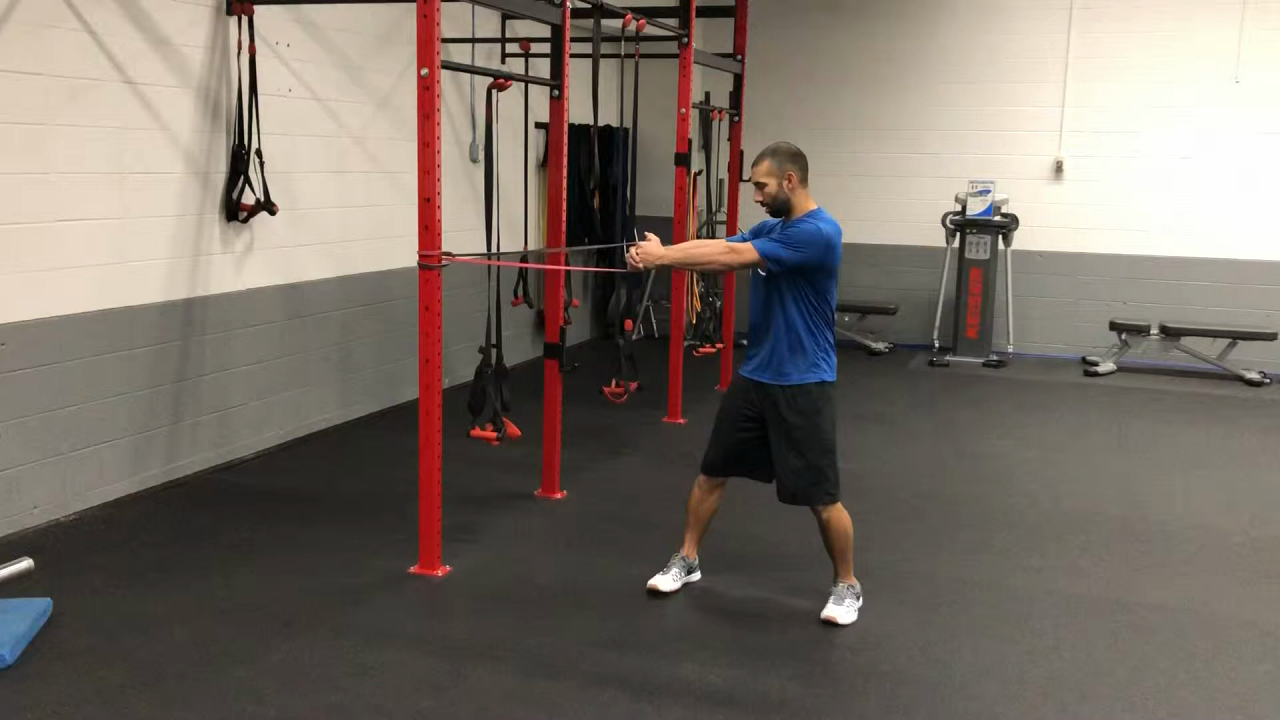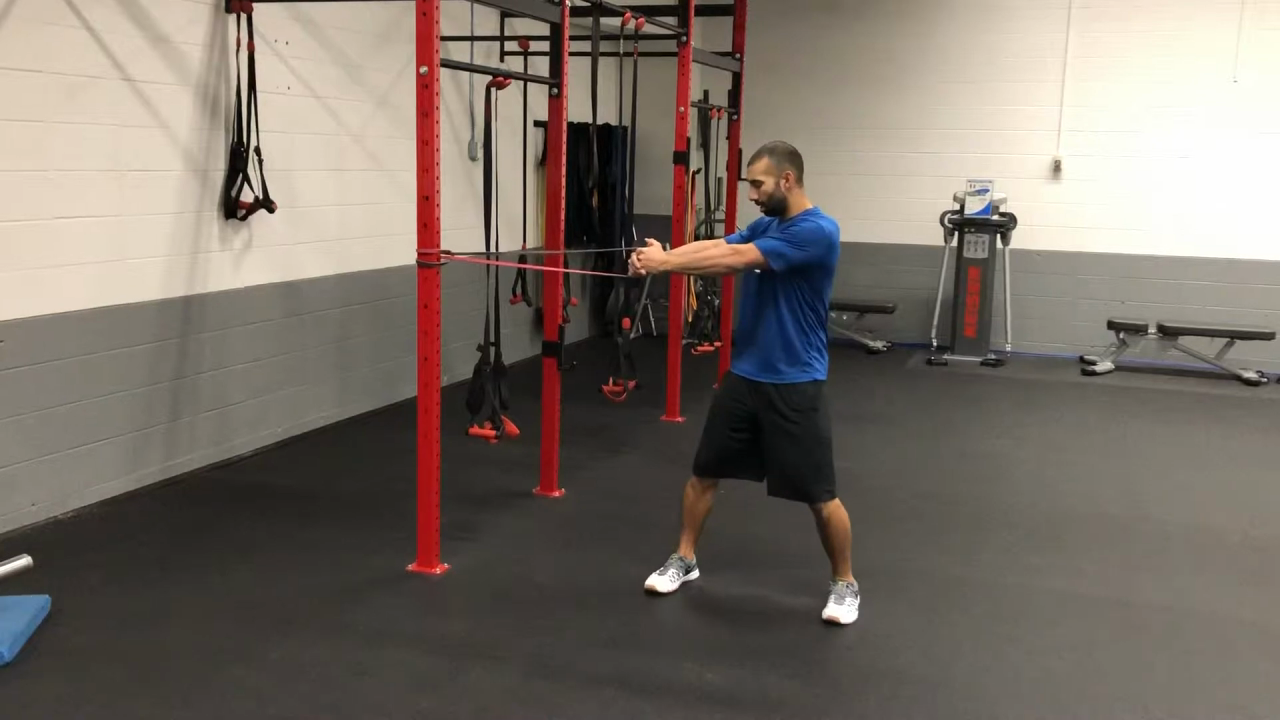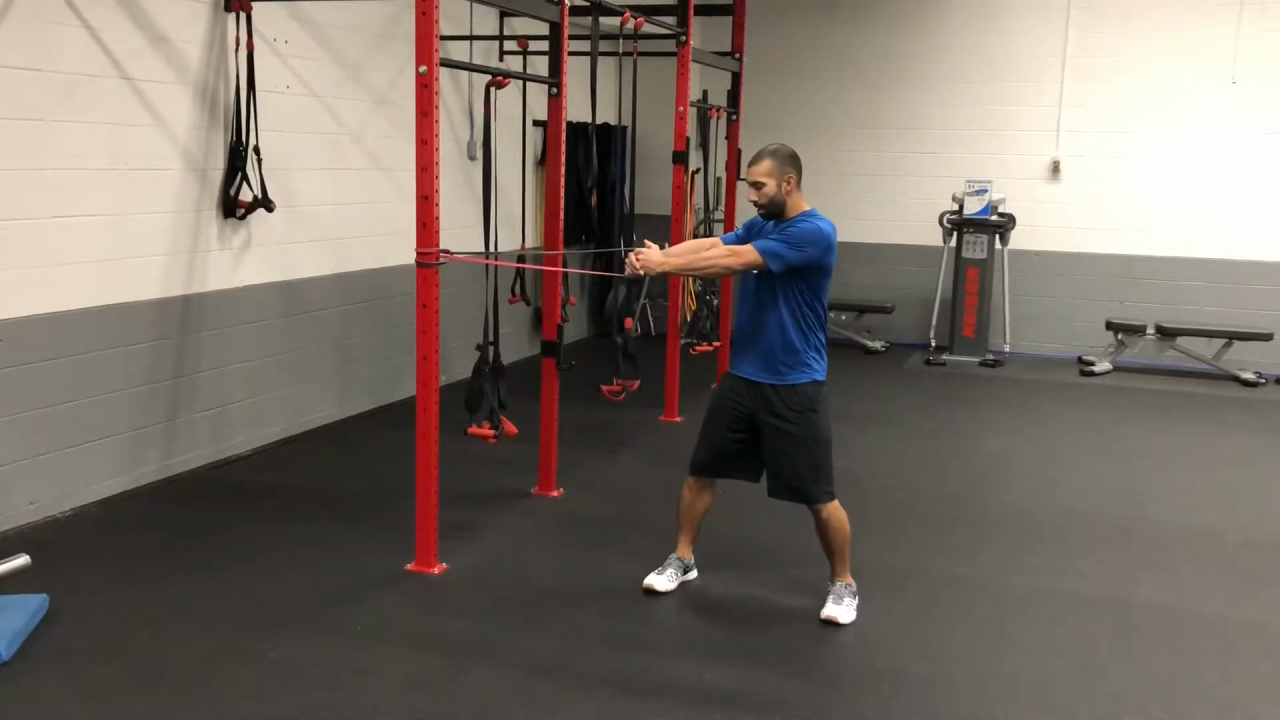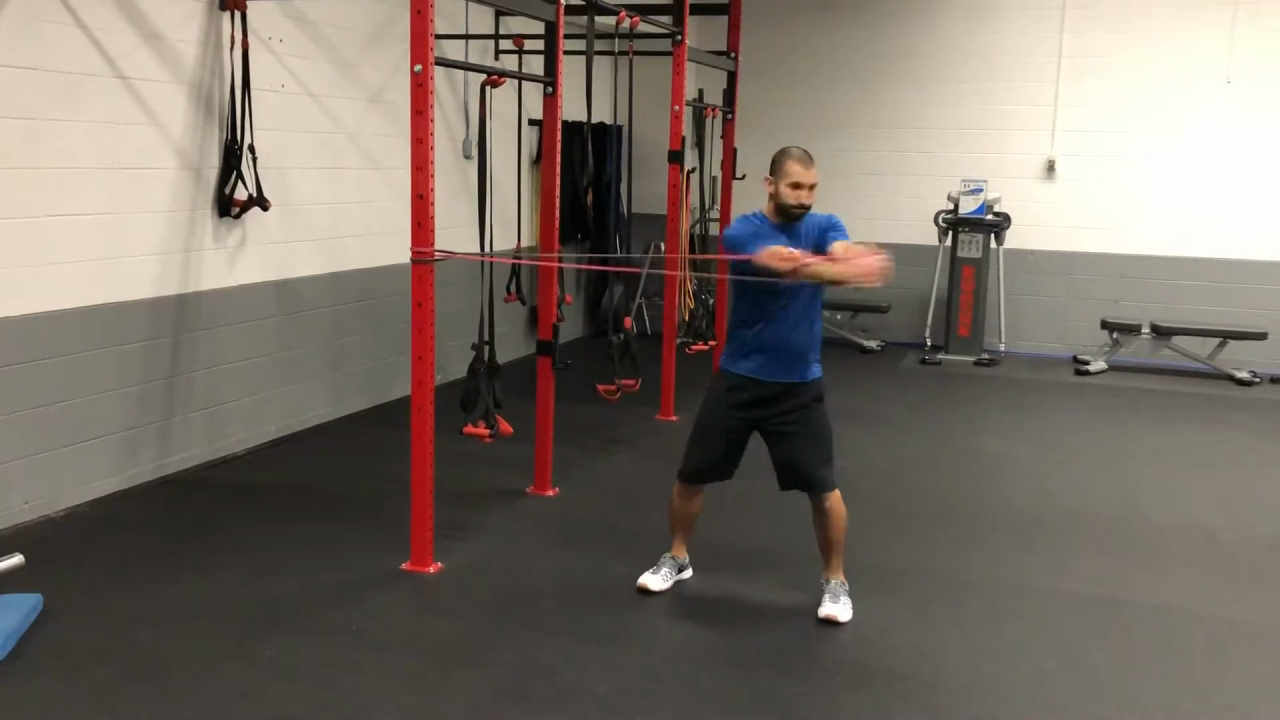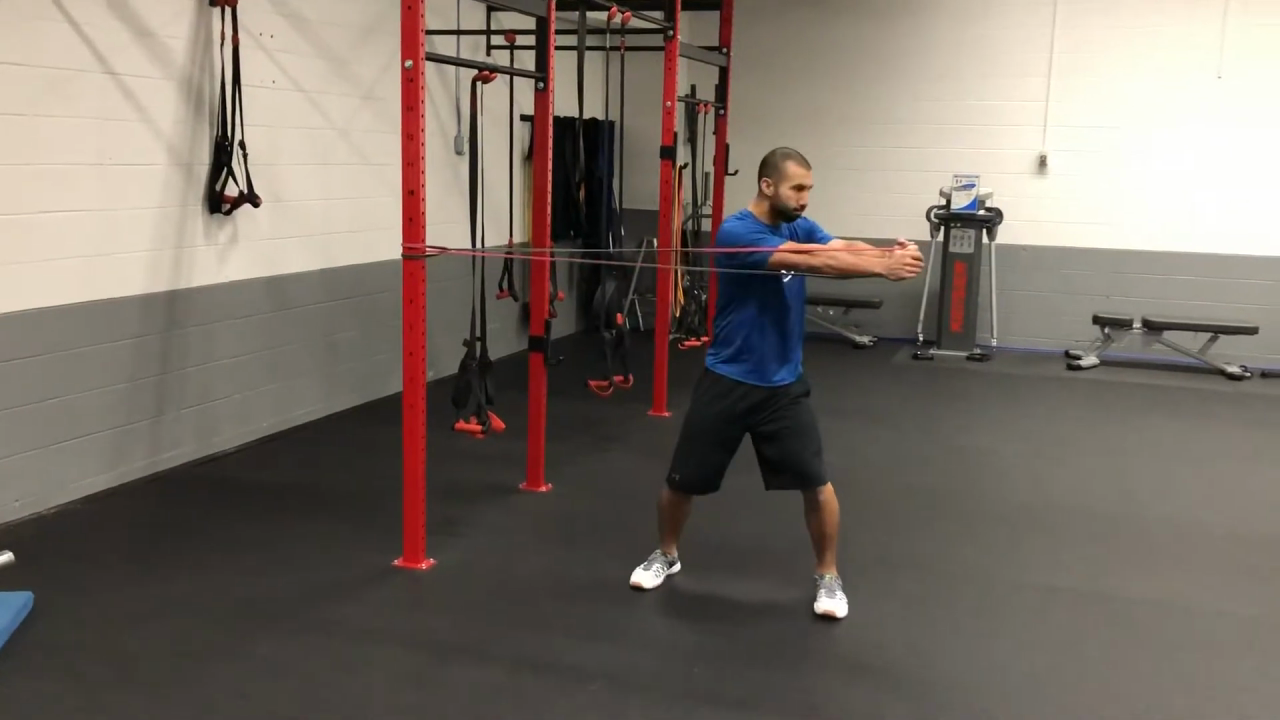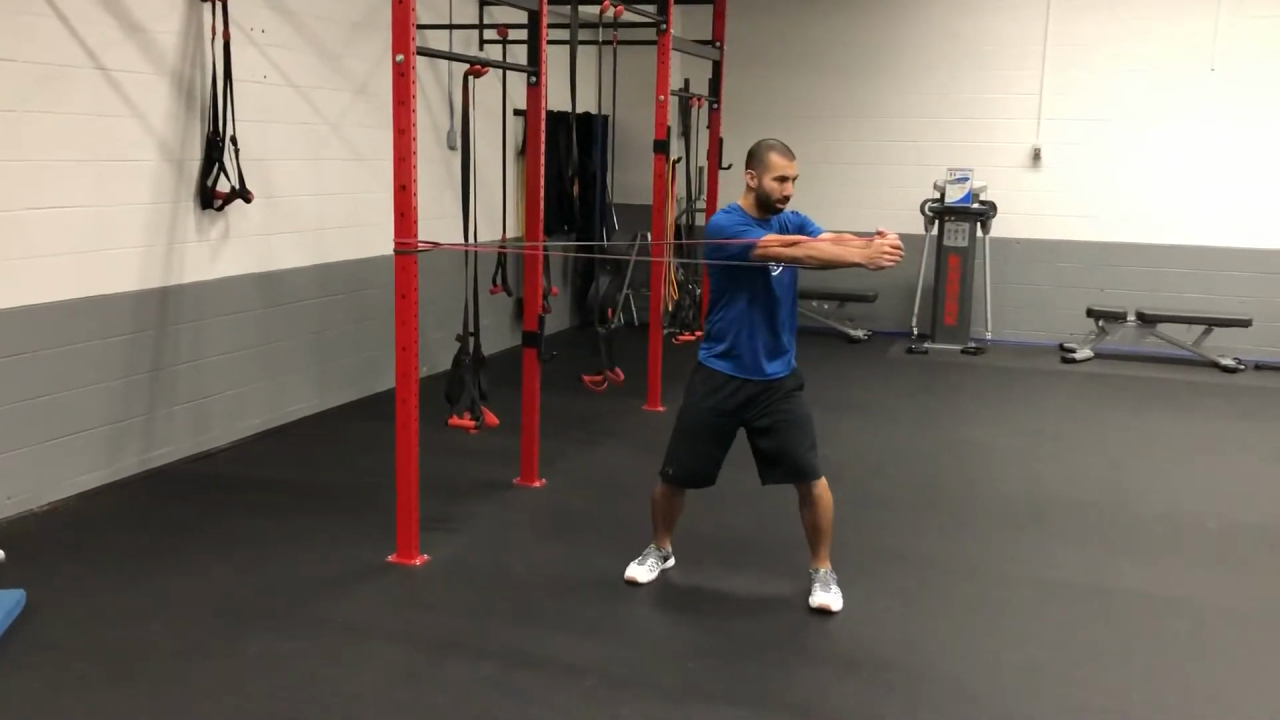
dt=0.5s
person 1, frame 1
left shoulder: (818, 233)
right shoulder: (772, 228)
left elbow: (734, 258)
right elbow: (720, 244)
left wrist: (663, 257)
right wrist: (661, 251)
left hip: (803, 385)
right hip: (754, 376)
left knee: (822, 499)
right knee: (712, 473)
left ankle: (847, 585)
right ankle: (686, 560)
person 1, frame 2
left shoulder: (818, 232)
right shoulder: (765, 226)
left elbow: (736, 260)
right elbow: (714, 246)
left wrist: (665, 263)
right wrist: (662, 255)
left hip: (795, 384)
right hip: (743, 375)
left knee: (820, 496)
right knee: (704, 473)
left ankle: (844, 584)
right ankle: (684, 559)
person 1, frame 3
left shoulder: (814, 233)
right shoulder: (760, 226)
left elbow: (735, 261)
right elbow: (710, 245)
left wrist: (663, 265)
right wrist: (658, 255)
left hip: (794, 386)
right hip: (741, 377)
left knee: (819, 497)
right knee: (701, 472)
left ankle: (843, 583)
right ankle: (682, 559)
person 1, frame 4
left shoulder: (825, 226)
right shoulder: (744, 231)
left elbow: (843, 254)
right elbow: (782, 262)
left wrist: (862, 261)
right wrist: (846, 272)
left hip: (798, 383)
right hip: (739, 378)
left knee: (823, 489)
right knee: (692, 475)
left ankle: (835, 581)
right ankle: (676, 558)
person 1, frame 5
left shoulder: (800, 227)
right shoulder: (736, 233)
left elbow: (843, 248)
right elbow: (808, 262)
left wrist: (890, 253)
right wrist: (882, 267)
left hip: (785, 384)
right hip: (727, 381)
left knee: (816, 484)
right knee: (683, 482)
left ankle: (828, 576)
right ankle: (666, 555)
person 1, frame 6
left shoulder: (792, 221)
right shoulder: (725, 226)
left elbow: (830, 241)
right elbow: (793, 253)
left wrist: (872, 243)
right wrist: (863, 257)
left hip: (778, 377)
right hip: (721, 375)
left knee: (810, 478)
right knee: (676, 476)
left ankle: (822, 570)
right ankle: (660, 549)
